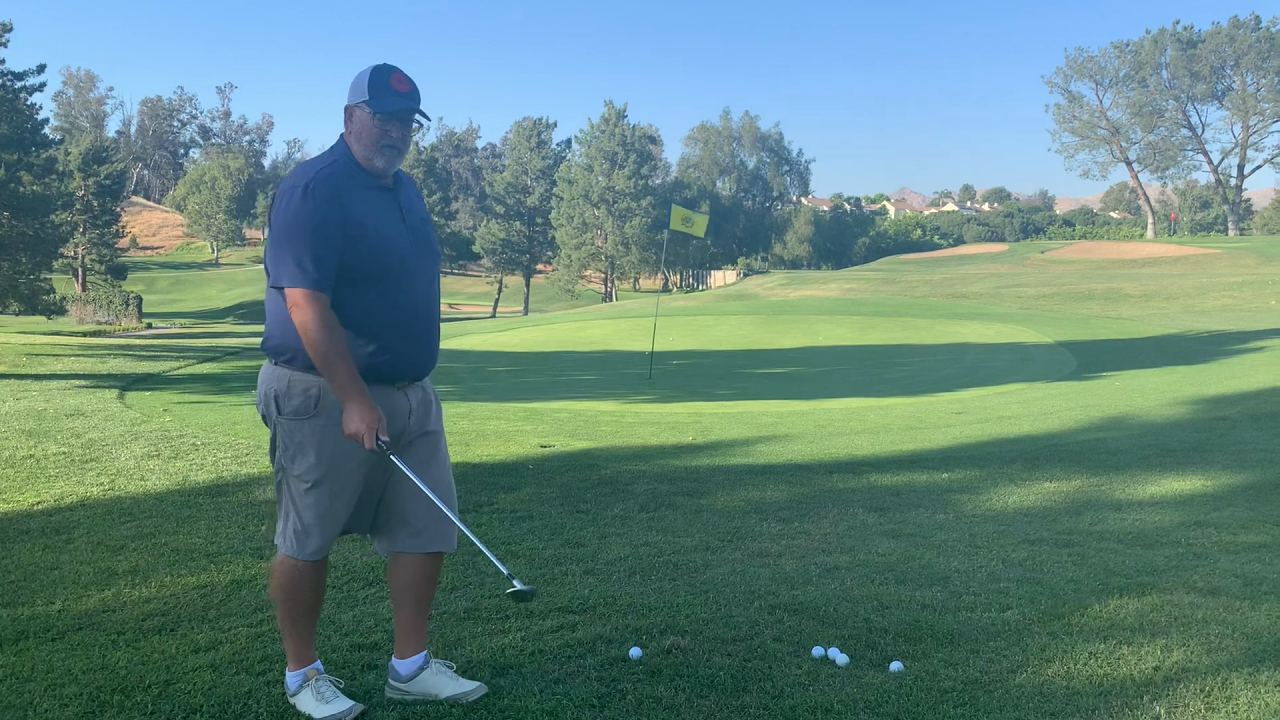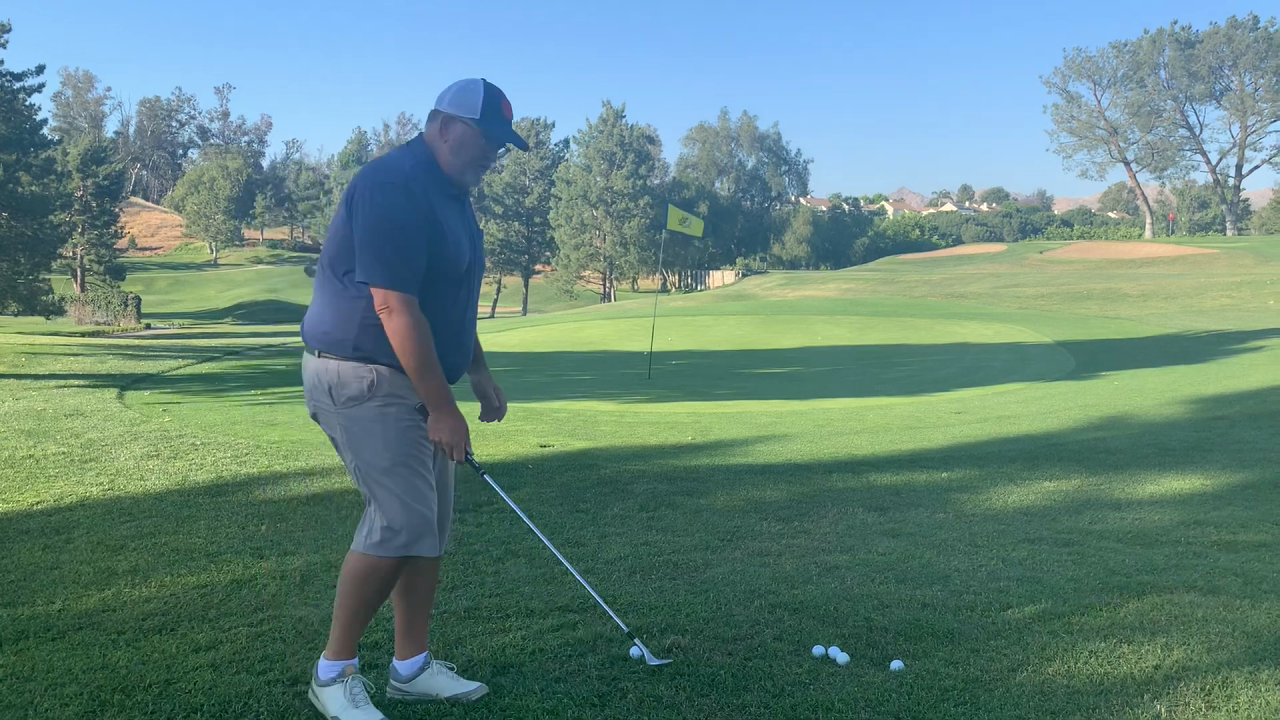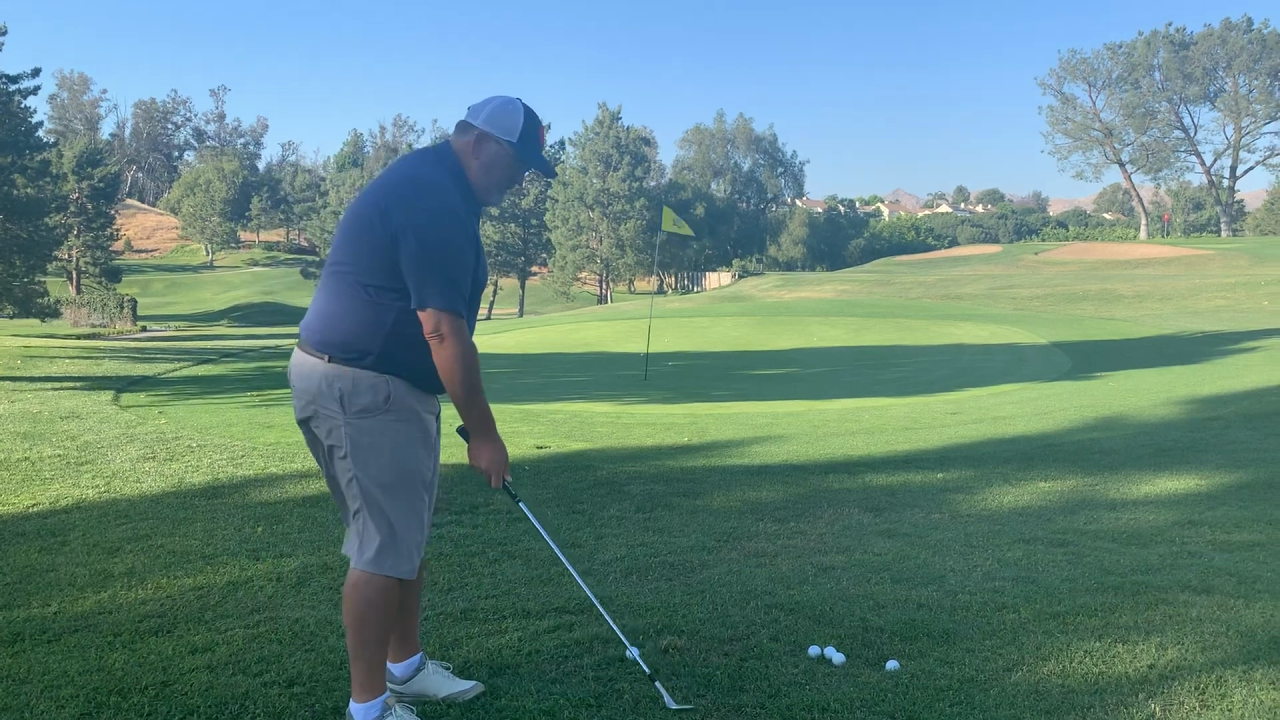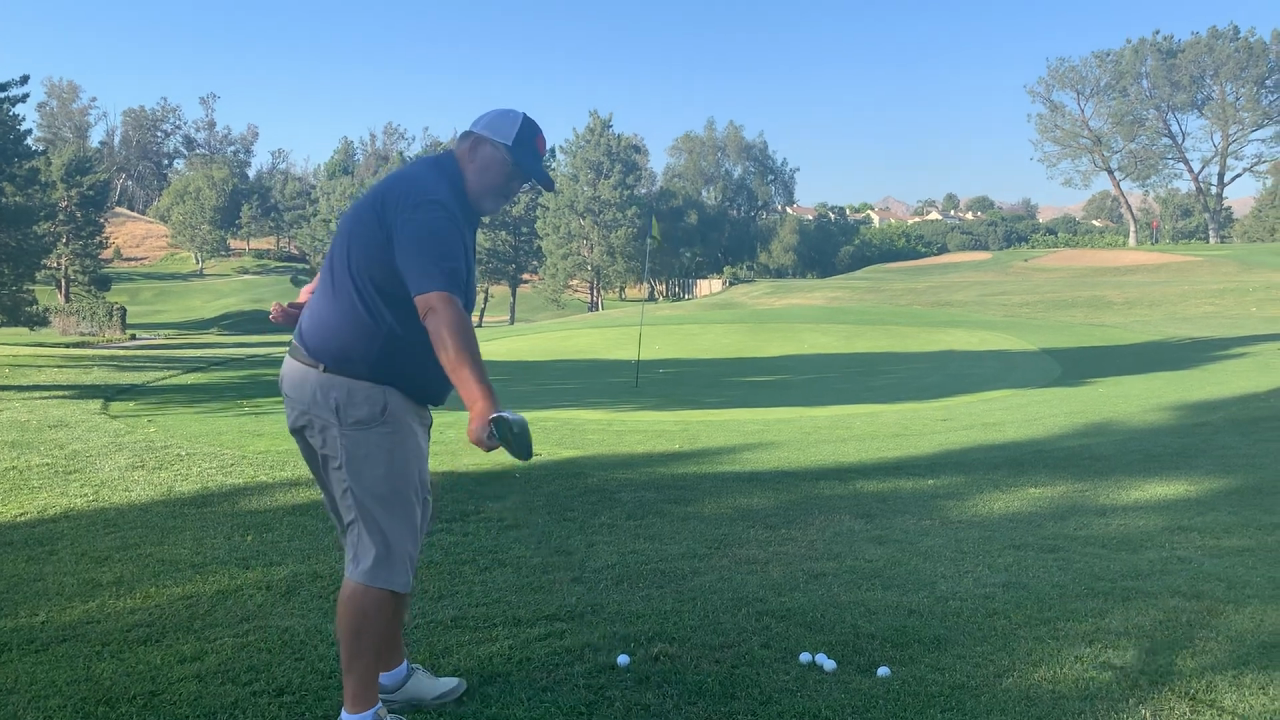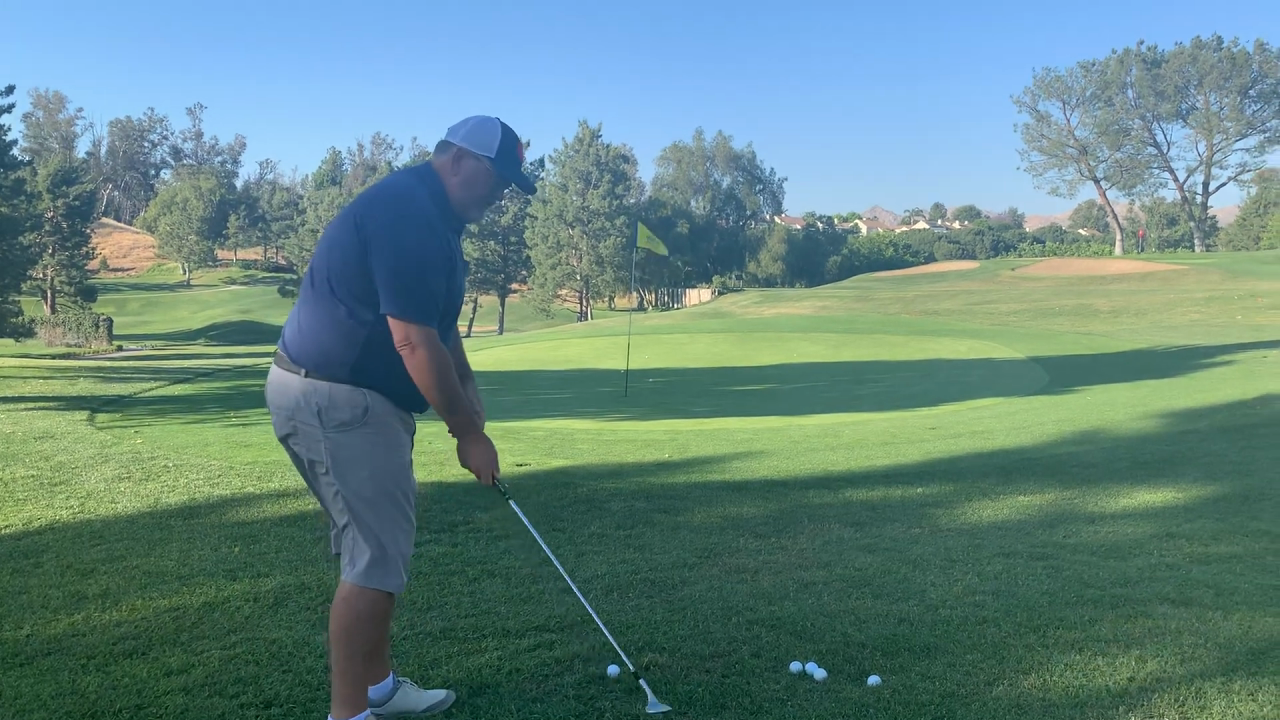
dt=0.5s
person 1, frame 1
left shoulder: (406, 191)
right shoulder: (314, 189)
right elbow: (305, 305)
left wrist: (408, 386)
right wrist: (355, 400)
left hip: (412, 392)
right hip: (325, 396)
left knee: (426, 528)
right knee: (307, 539)
left ankle: (409, 664)
person 1, frame 2
left shoulder: (448, 192)
right shoulder: (396, 184)
right elbow: (395, 306)
left wrist: (480, 375)
right wrist: (440, 408)
left hip: (412, 381)
right hip: (362, 379)
left knee: (427, 527)
right knee: (397, 525)
left ankle: (411, 664)
person 1, frame 3
left shoulder: (430, 181)
right shoulder: (434, 200)
left elbow: (383, 288)
right elbow: (444, 331)
left wrist: (330, 331)
right wrist: (483, 432)
left hip: (377, 379)
right hip: (361, 386)
left knee: (406, 531)
right knee: (385, 541)
left ankle: (404, 666)
person 1, frame 4
left shoulder: (435, 195)
right shoulder: (429, 200)
left elbow: (356, 265)
right elbow: (440, 309)
left wrist: (306, 302)
right wrist: (481, 402)
left hip: (369, 386)
right hip: (351, 391)
left knee: (401, 533)
right knee: (380, 550)
person 1, frame 5
left shoulder: (429, 214)
right shoulder: (408, 212)
left elbow: (438, 327)
right elbow: (414, 341)
left wrist: (468, 391)
right wrist: (469, 434)
left hip: (357, 396)
right hip: (334, 398)
left knee: (380, 546)
right knee: (376, 556)
